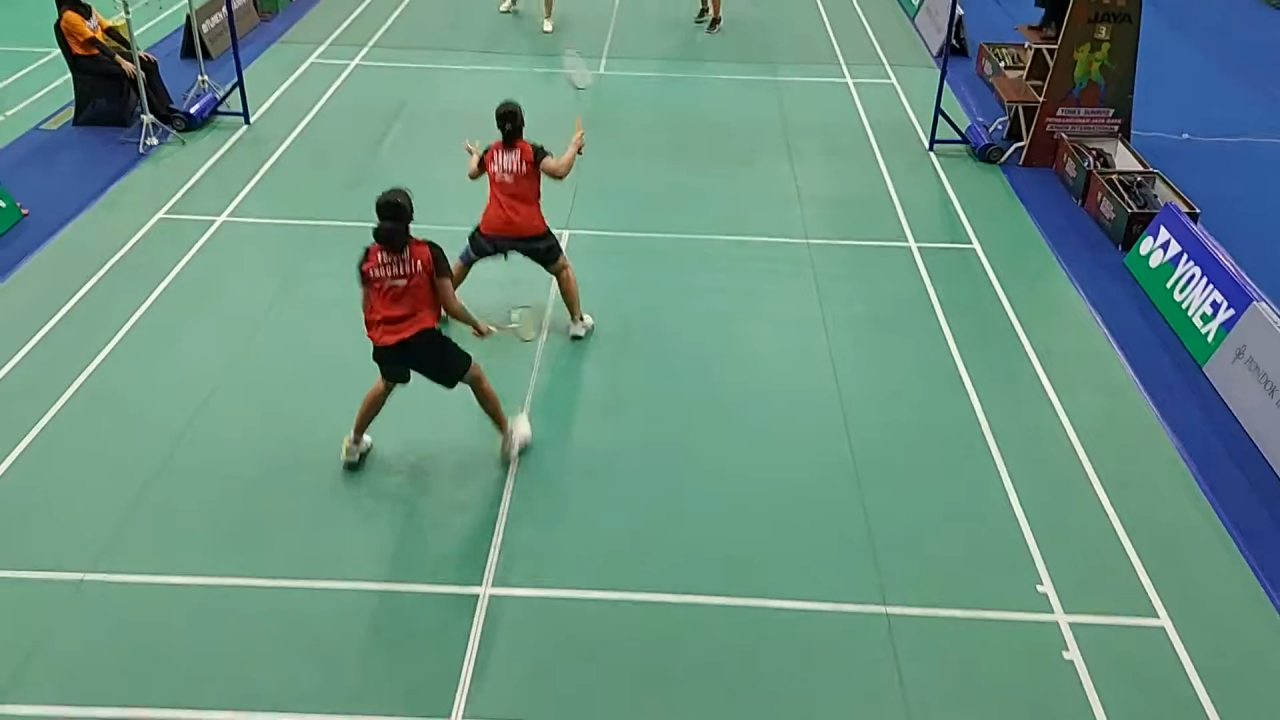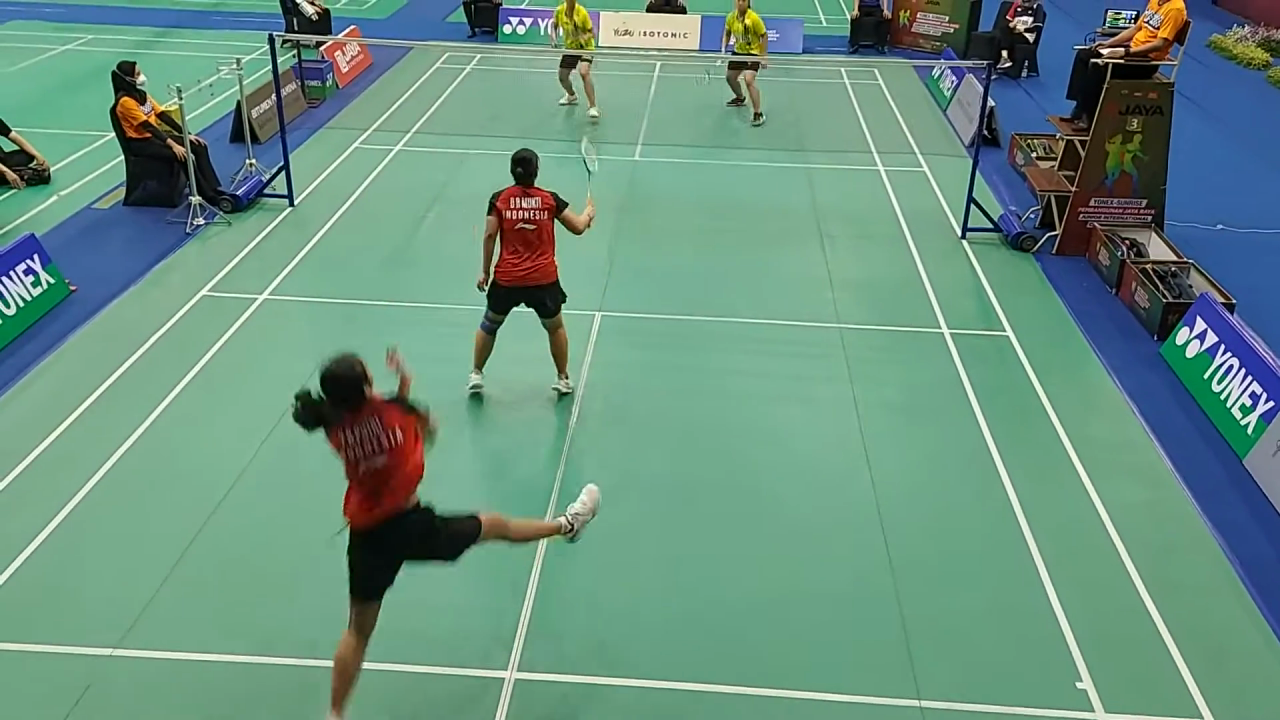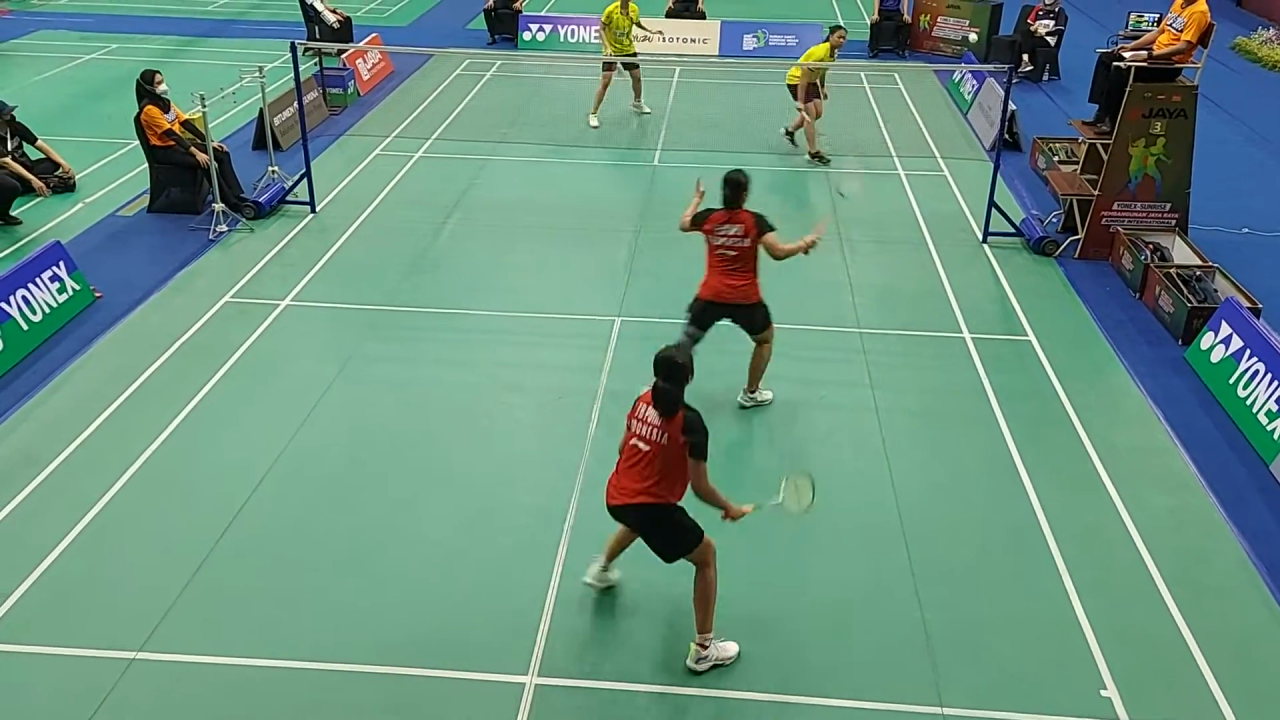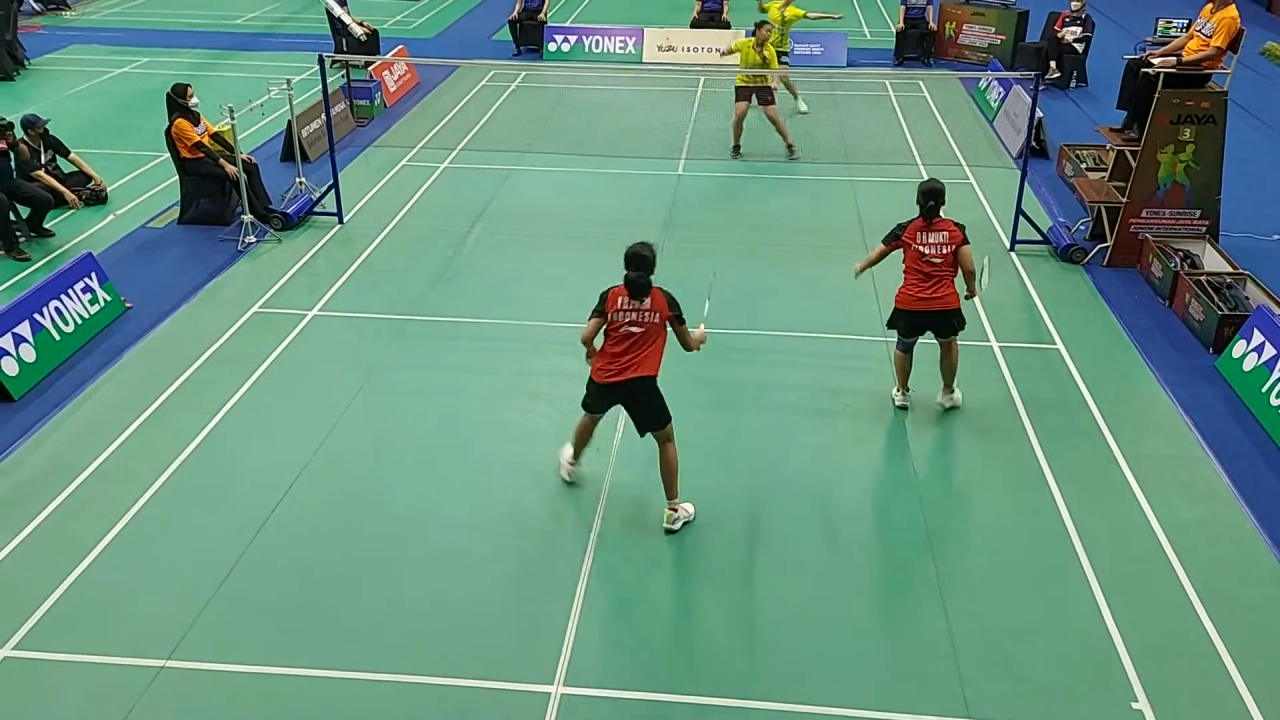
dt=1s
person 1, frame 1
left shoulder: (368, 257)
right shoulder: (430, 251)
left elbow: (368, 308)
right elbow: (450, 304)
right wrist: (477, 324)
left hip: (386, 346)
right hip: (423, 338)
left knee: (386, 383)
right knee: (476, 376)
left ankle: (353, 445)
right ankle: (509, 435)
person 1, frame 2
left shoulder: (335, 429)
right shoulder: (391, 411)
right elbow: (429, 429)
right wrist: (404, 392)
left hip: (364, 537)
right hip: (406, 524)
left knee: (358, 628)
right knee: (492, 526)
right ankle: (567, 524)
person 1, frame 3
left shoulder: (641, 402)
right shoulder: (690, 423)
right elbow: (699, 487)
right wrist: (730, 509)
left hip: (615, 497)
right hip: (653, 505)
right knee: (706, 557)
left ankle: (602, 567)
right ankle: (703, 649)
person 1, frame 4
left shoulder: (610, 296)
right shoulder: (664, 300)
left elbow: (586, 337)
right elbow: (688, 344)
left wrist: (590, 351)
right wrist: (700, 337)
left hip: (603, 379)
right hip: (641, 383)
left knee: (590, 418)
right knee: (666, 441)
left ankle: (571, 465)
right ankle: (674, 510)
person 2, frame 1
left shoulder: (489, 151)
right shoulder: (531, 151)
left elbow: (473, 173)
right elbow: (559, 172)
left wrist: (472, 153)
right wrist: (574, 147)
left hip: (492, 230)
right hip: (529, 228)
left knee: (465, 260)
right knee: (562, 268)
right ankle: (578, 320)
person 2, frame 2
left shoulder: (499, 198)
right shoulder: (550, 199)
left elbow: (489, 236)
right elbow: (578, 228)
left wrist: (485, 272)
right wrist: (589, 213)
left hip: (507, 278)
right hip: (543, 279)
left knee: (489, 325)
right knee: (555, 327)
left ankle: (477, 374)
right ankle: (563, 379)
person 2, frame 3
left shoulder: (709, 218)
right shoulder: (755, 221)
left elbow: (685, 225)
right elbow: (778, 252)
left wrist: (696, 200)
right wrist: (804, 244)
left hip: (711, 296)
right hip: (746, 298)
left knee: (688, 340)
right knee: (765, 340)
right ankle: (751, 392)
person 2, frame 4
left shoulder: (905, 230)
right shoulder: (956, 231)
left elbow: (875, 257)
right elbow: (969, 270)
left wrist: (861, 267)
right wrist: (971, 289)
left hip: (909, 304)
right hip: (945, 305)
left knee: (904, 347)
right knee: (949, 344)
left ankle: (902, 393)
right ankle: (949, 393)
